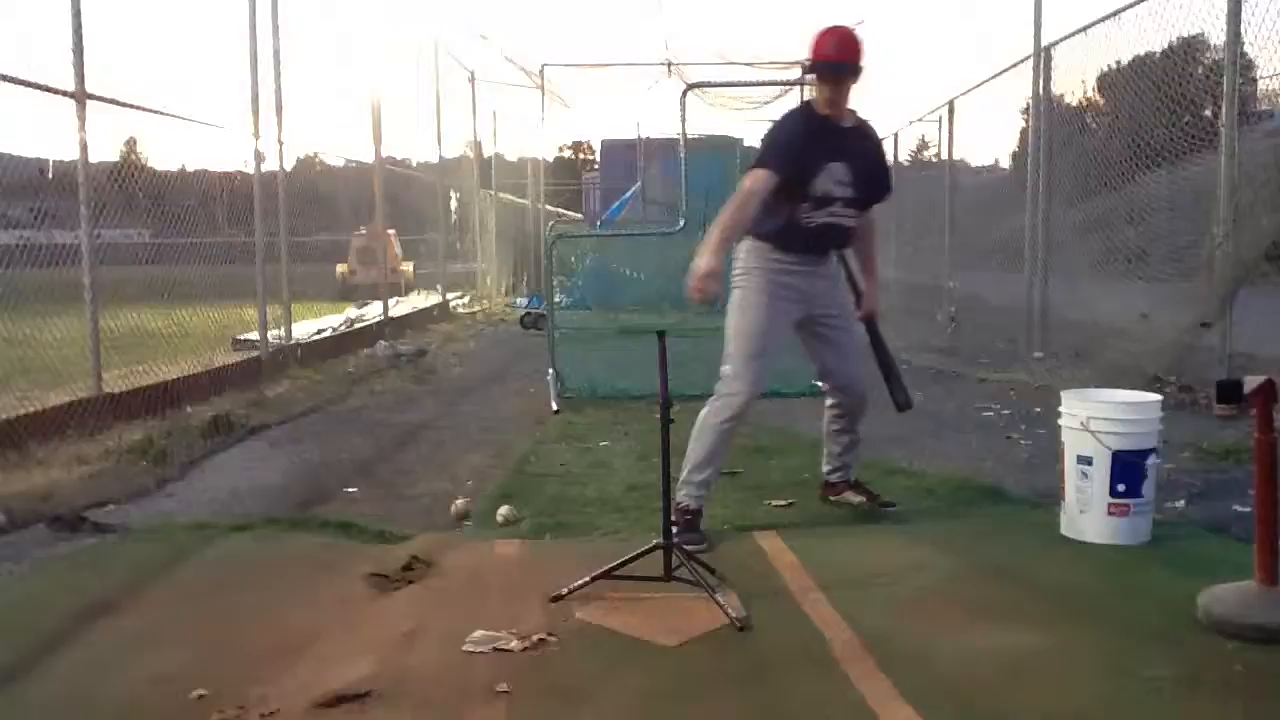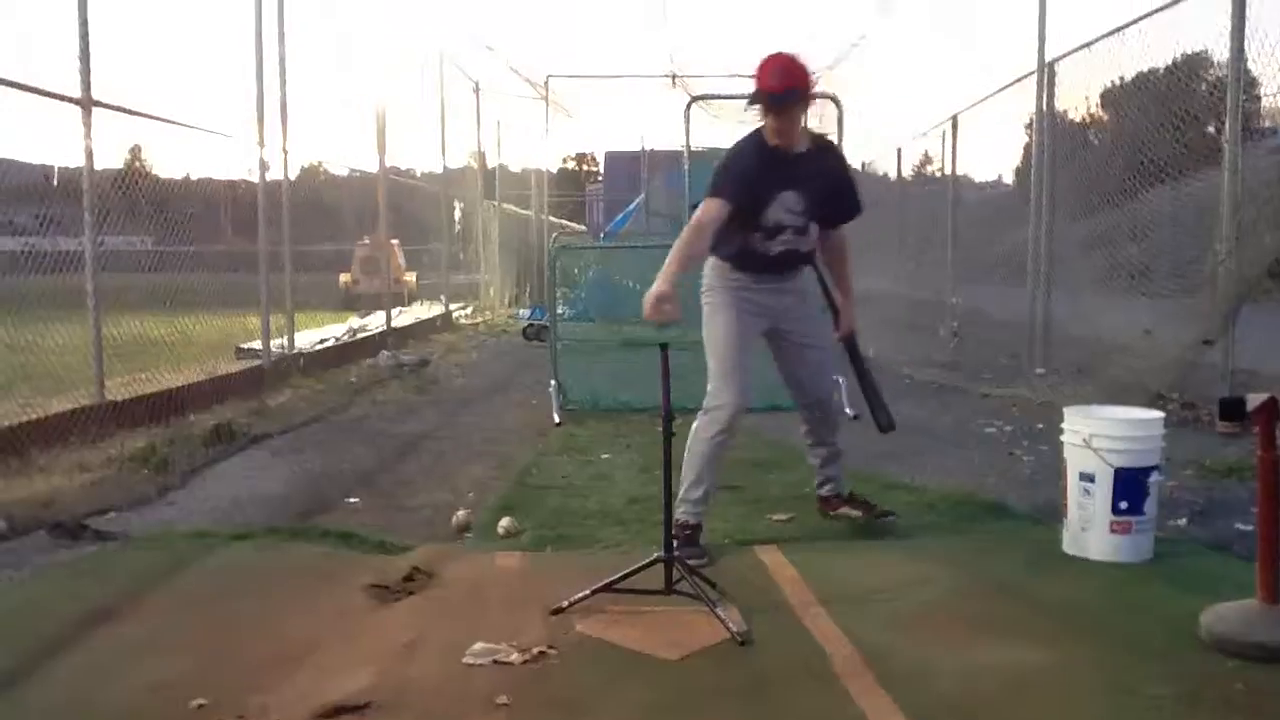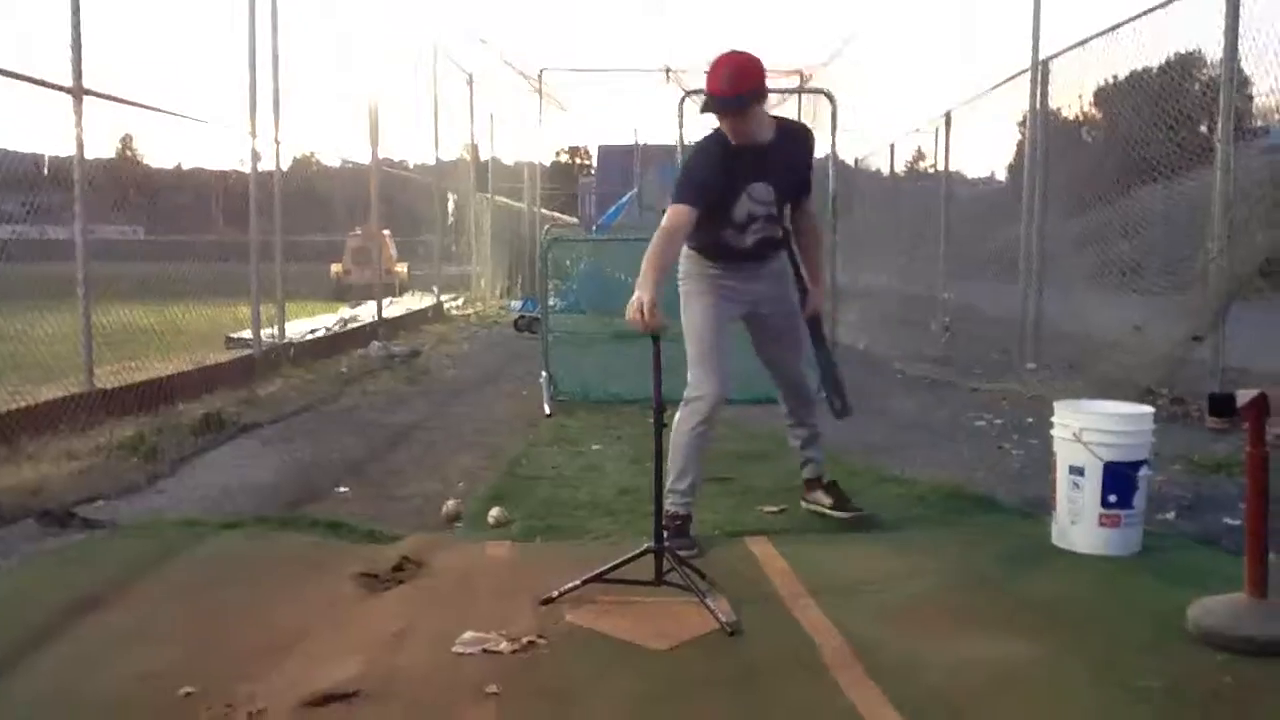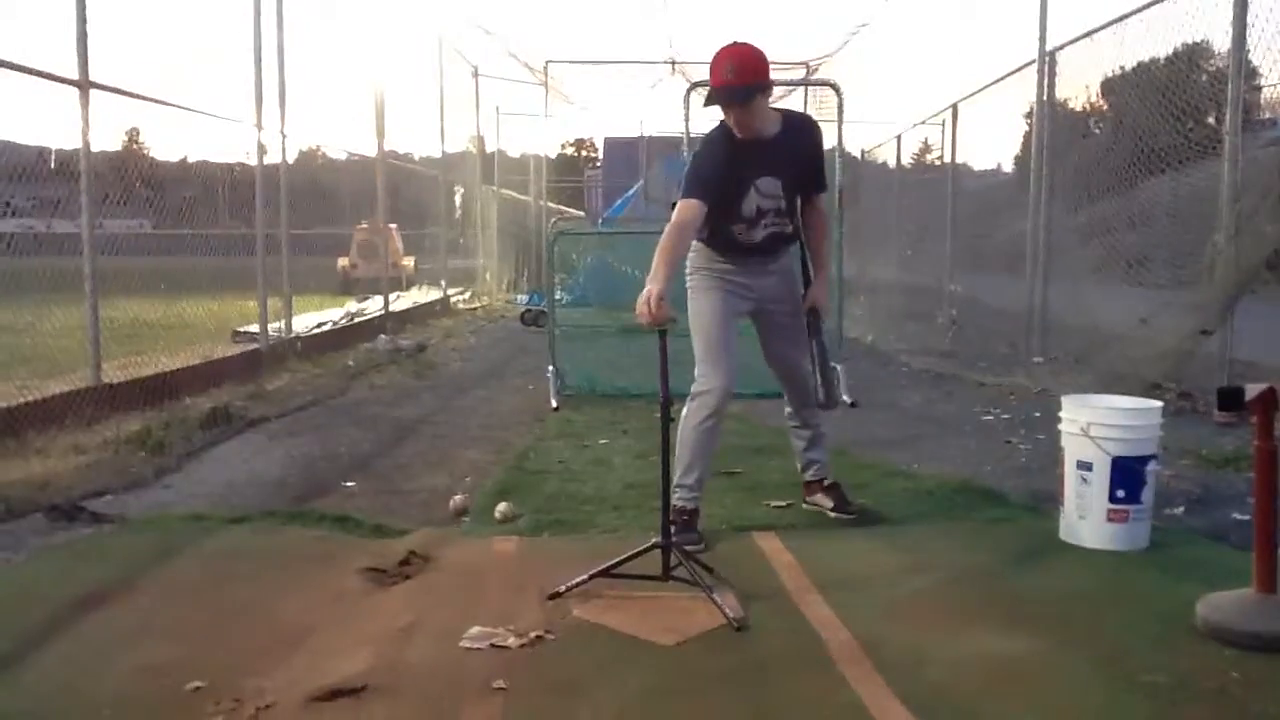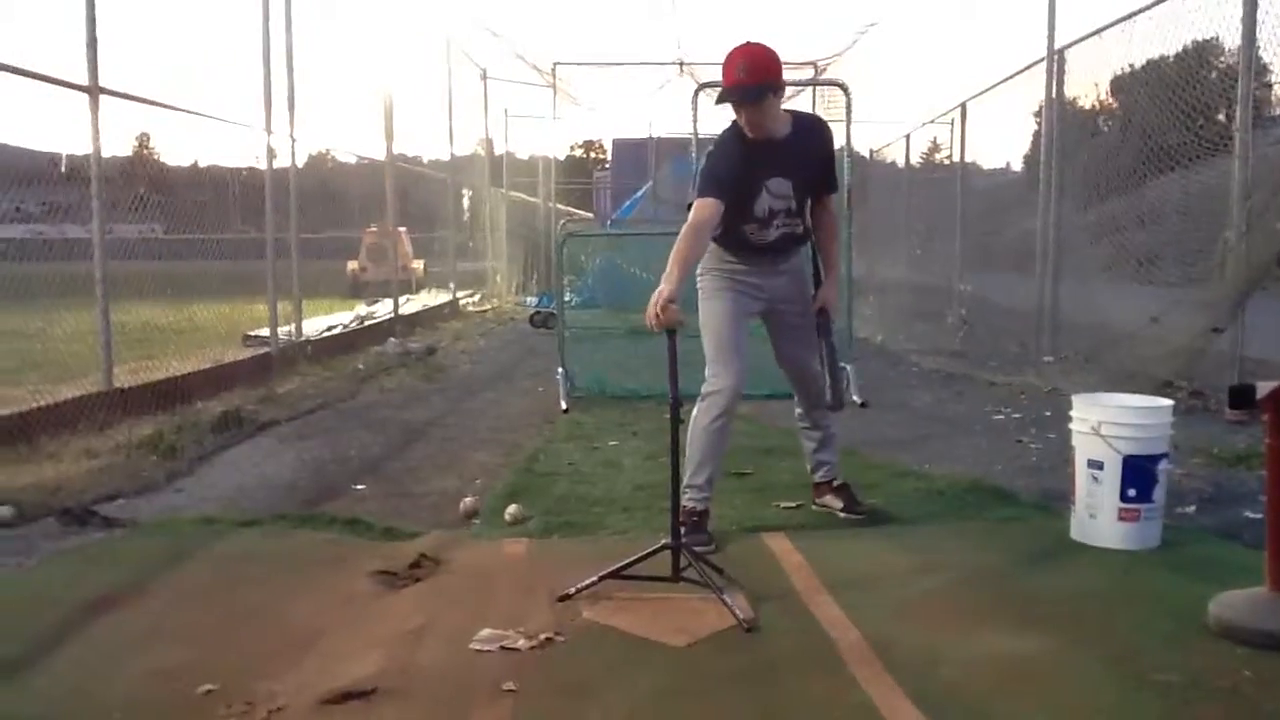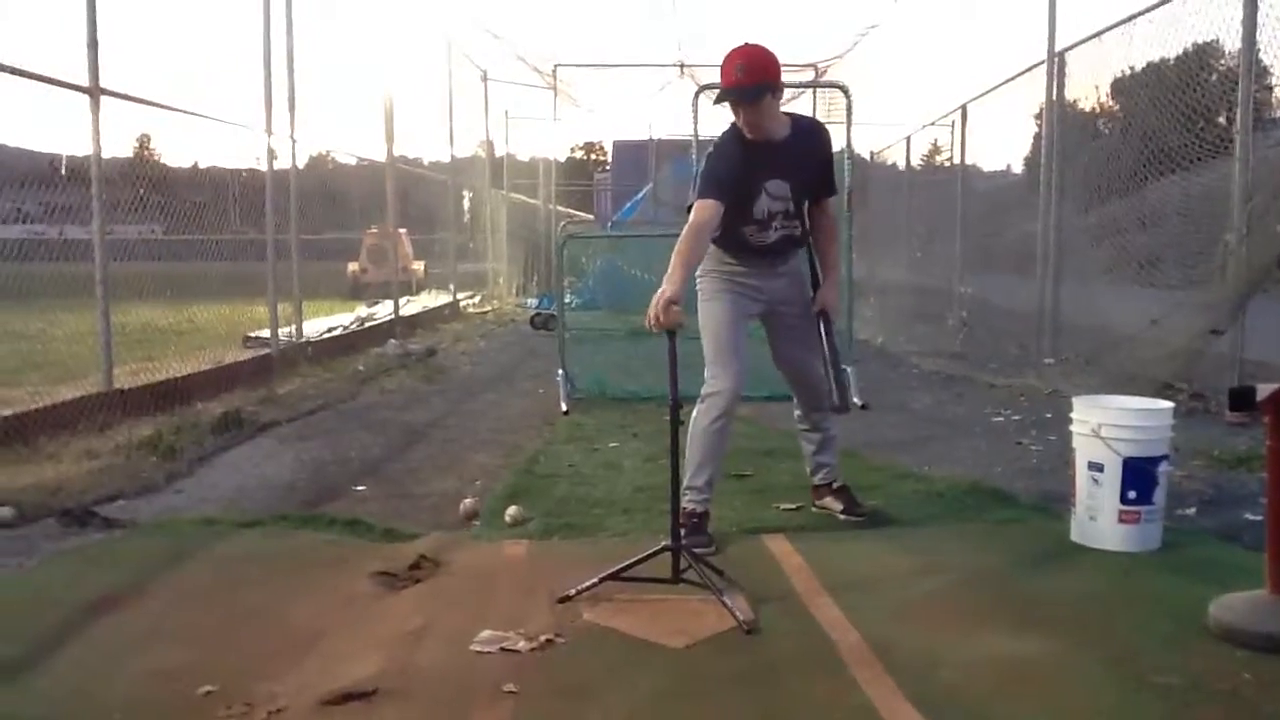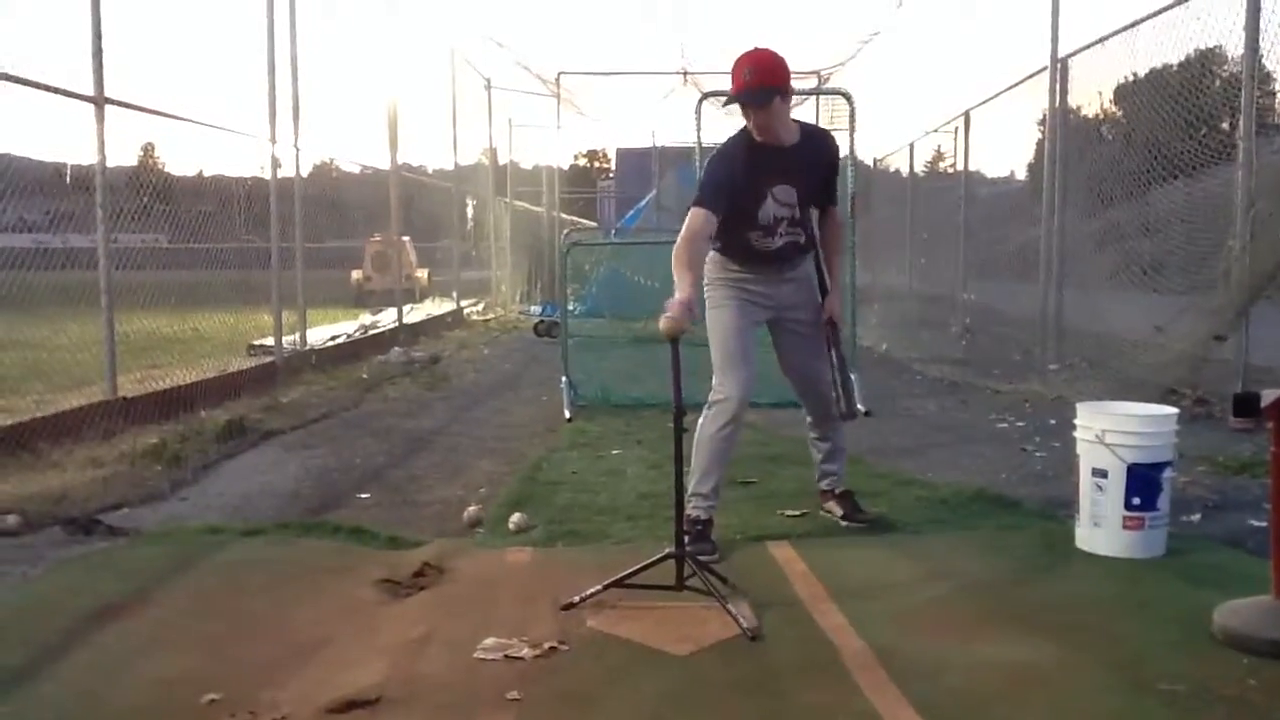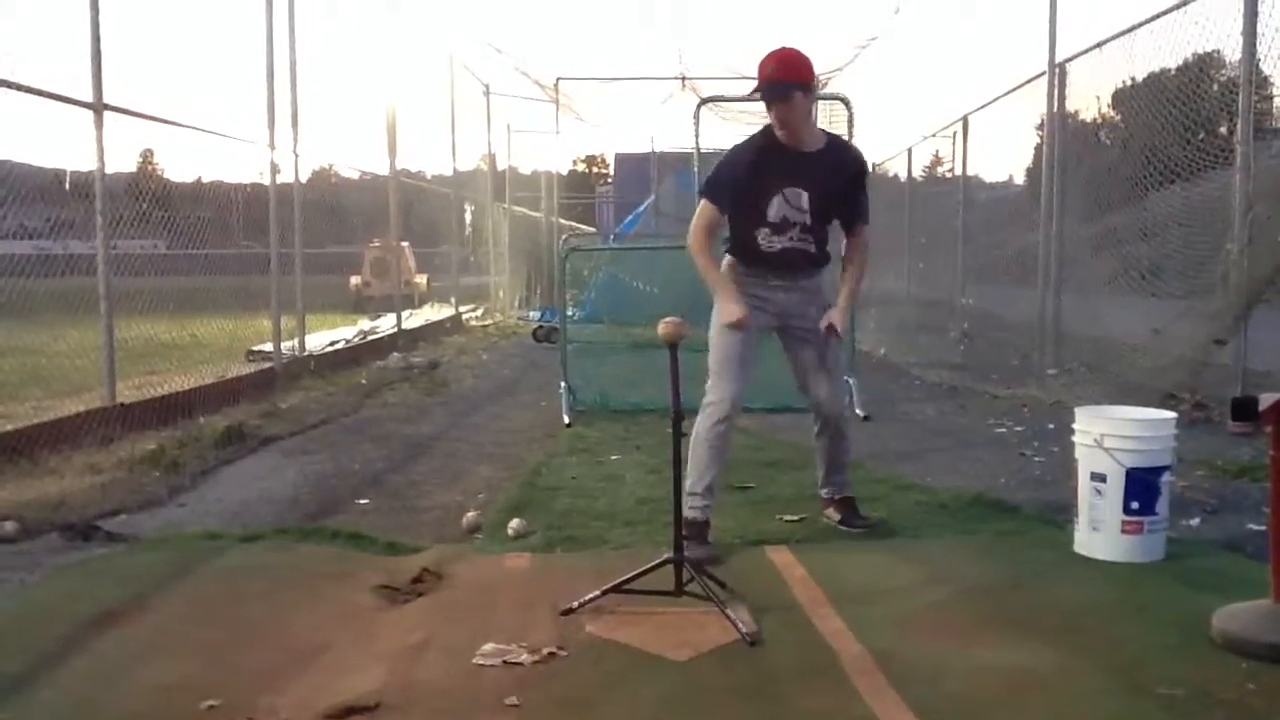
dt=0.2s
person 1, frame 1
left shoulder: (864, 141)
right shoulder: (794, 130)
right elbow: (751, 192)
left wrist: (869, 282)
right wrist: (711, 252)
left hip: (823, 271)
right hip: (767, 266)
left knee: (851, 385)
right knee: (740, 388)
left ankle: (838, 478)
right ankle: (687, 505)
person 1, frame 2
left shoulder: (828, 160)
right shoulder: (745, 159)
left elbow: (831, 236)
right elbow: (706, 221)
left wrist: (845, 303)
right wrist: (667, 278)
left hip: (794, 286)
right hip: (733, 285)
left knee: (821, 397)
right knee: (726, 402)
left ankle: (831, 492)
right ankle: (687, 520)
person 1, frame 3
left shoulder: (796, 141)
right shoulder: (707, 158)
left elbow: (803, 213)
right elbow: (673, 226)
left wrist: (816, 283)
right wrist: (646, 288)
left hip: (771, 272)
right hip: (709, 275)
left knee: (798, 381)
right knee: (707, 391)
left ankle: (813, 480)
right ankle: (675, 512)
person 1, frame 4
left shoulder: (803, 134)
right shoulder: (714, 152)
left elbow: (812, 206)
right elbow: (684, 222)
left wrist: (820, 277)
right wrist: (657, 281)
left hip: (779, 268)
right hip: (717, 270)
left knee: (802, 378)
right knee: (714, 386)
left ankle: (816, 479)
right ankle: (683, 505)
person 1, frame 5
left shoulder: (814, 135)
right shoulder: (727, 152)
left elbow: (824, 208)
right elbow: (701, 222)
left wrist: (830, 279)
right wrist: (670, 282)
left hip: (790, 268)
right hip: (729, 271)
left knee: (812, 379)
right knee: (725, 385)
left ankle: (825, 480)
right ankle: (693, 506)
person 1, frame 6
left shoulder: (813, 138)
right shoulder: (727, 154)
left elbow: (822, 210)
right elbow: (701, 223)
left wrist: (830, 280)
right wrist: (674, 284)
left hip: (788, 271)
right hip: (728, 273)
left knee: (812, 381)
right knee: (724, 387)
left ankle: (824, 482)
right ankle: (693, 507)
person 1, frame 7
left shoulder: (820, 147)
right shoulder: (730, 160)
left elbow: (829, 218)
right elbow: (694, 235)
left wrist: (835, 290)
right wrist: (684, 291)
left hip: (795, 279)
right hip: (733, 280)
left knee: (821, 389)
right knee: (730, 395)
left ankle: (832, 488)
right ankle: (697, 516)
person 1, frame 8
left shoulder: (846, 161)
right shoulder: (747, 158)
left elbow: (857, 238)
right elbow: (700, 234)
left wrist: (843, 304)
right wrist: (726, 299)
left hip: (808, 290)
right hip: (747, 287)
left knee: (831, 403)
right knee: (722, 400)
left ankle: (836, 497)
right ankle: (696, 518)
